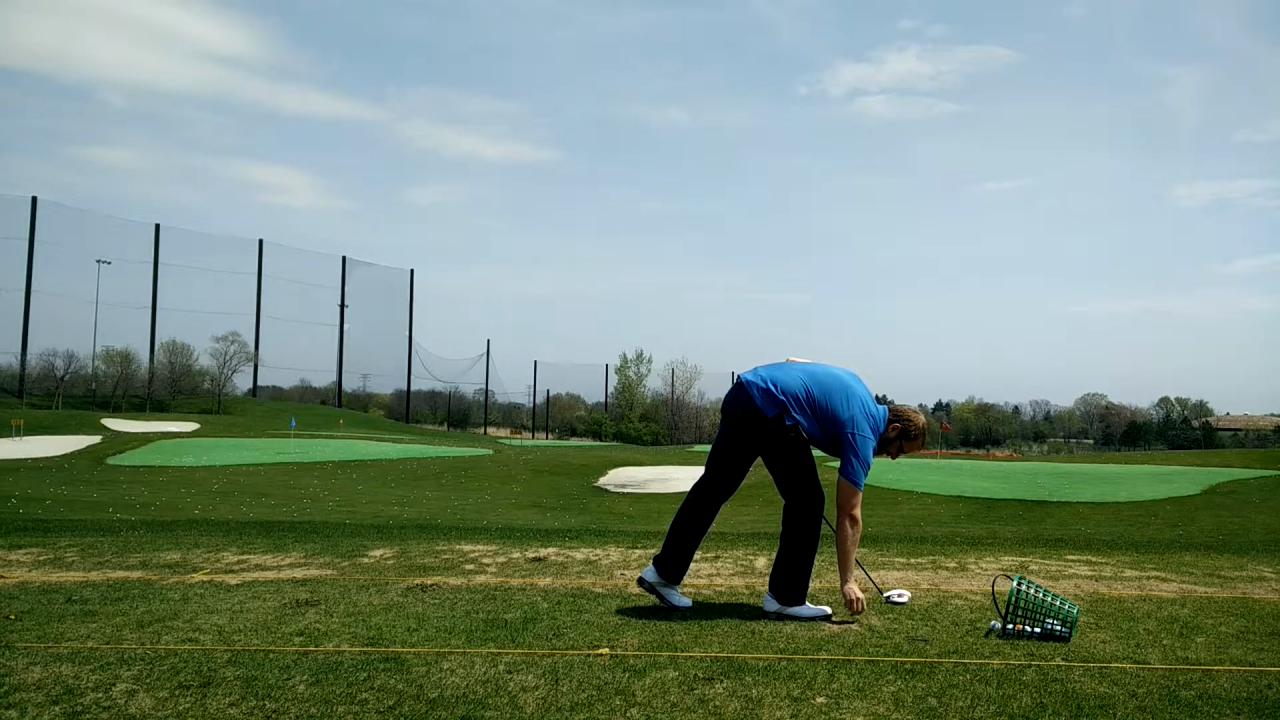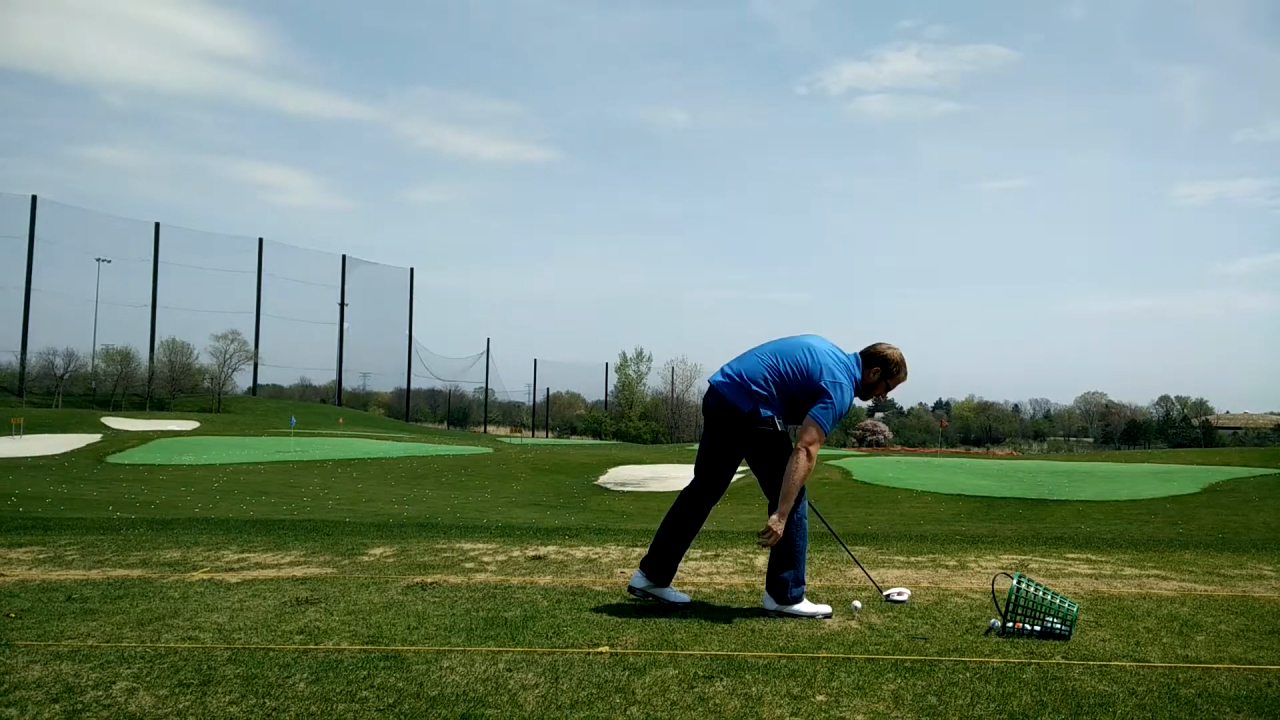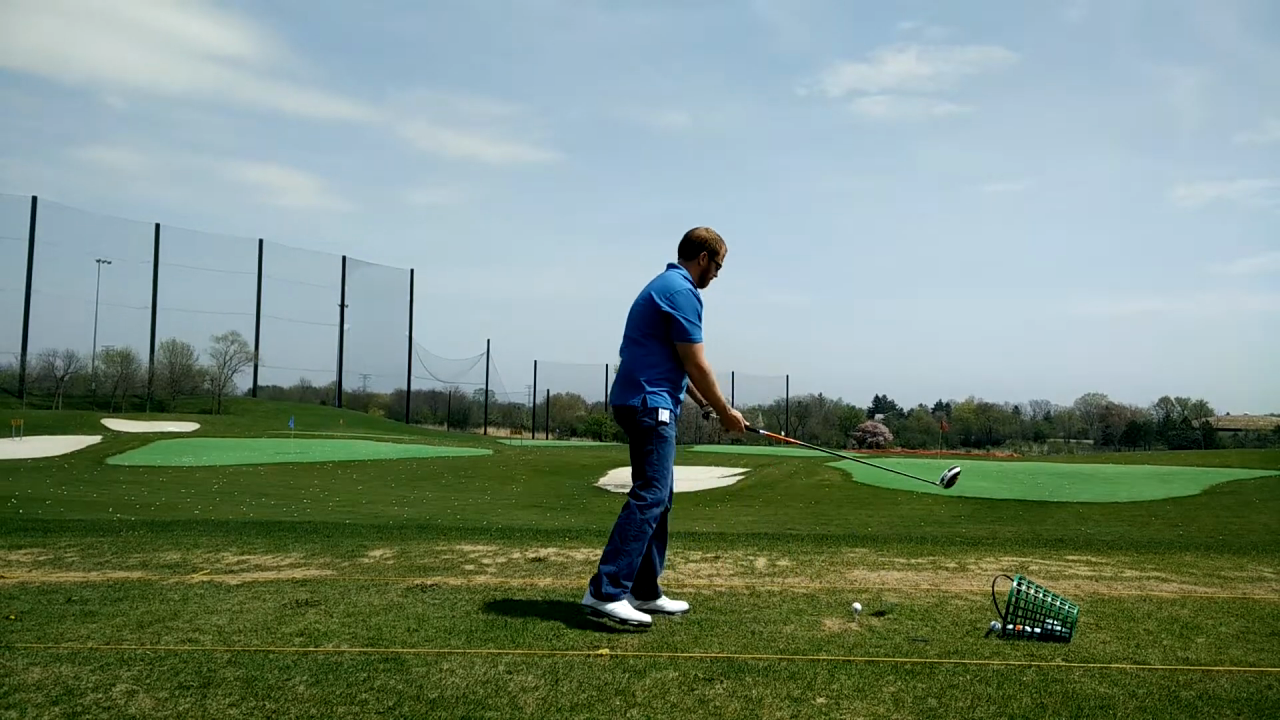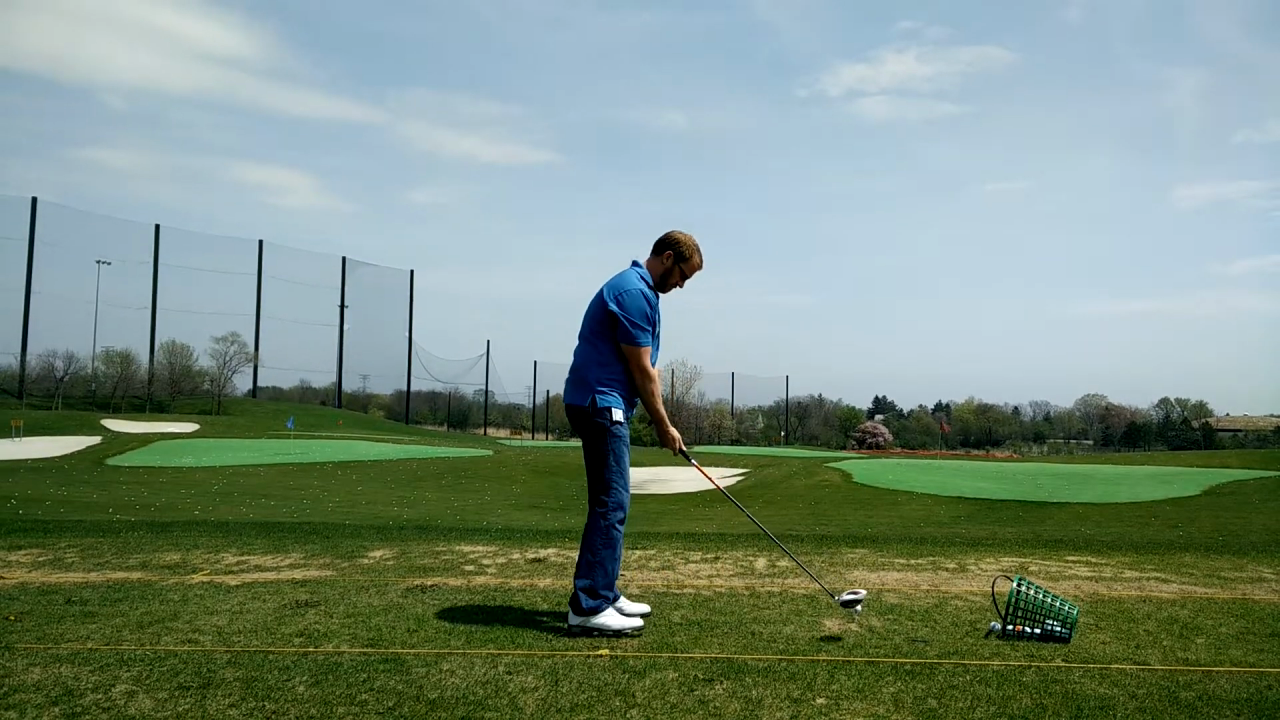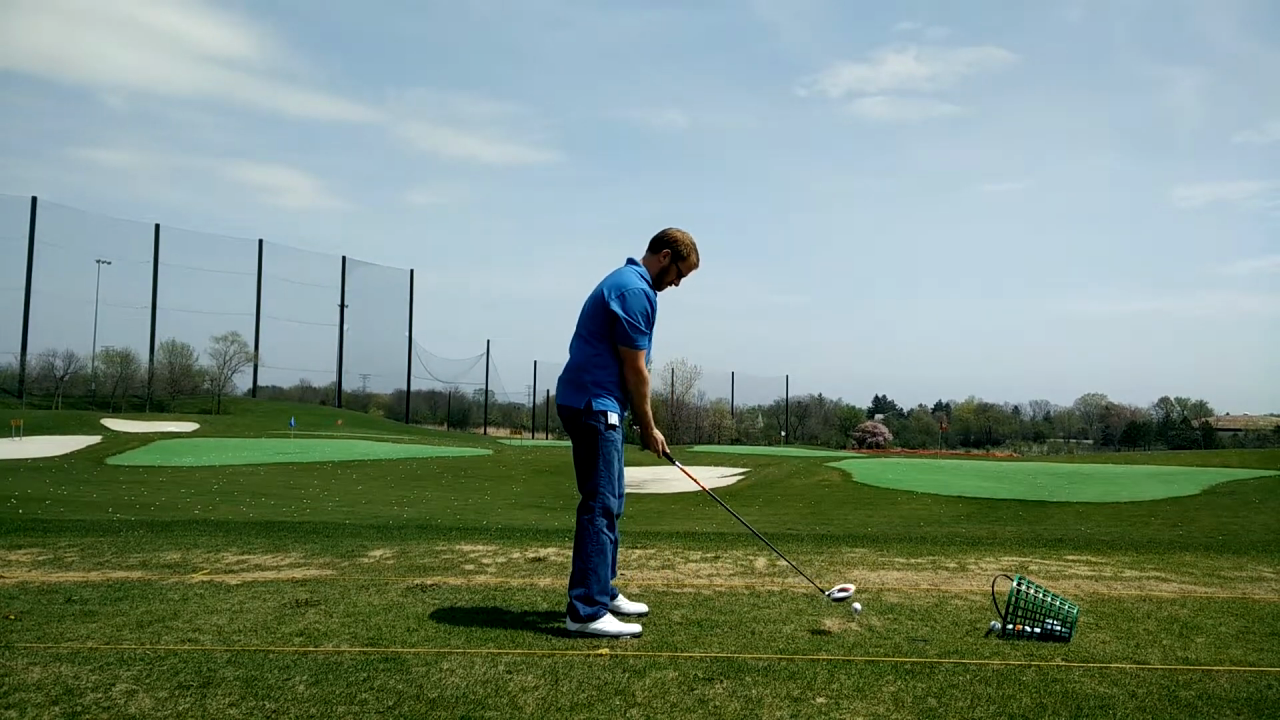
dt=1s
person 1, frame 1
left shoulder: (859, 394)
right shoulder: (862, 432)
left elbow: (793, 361)
right elbow: (849, 514)
right wrist: (848, 581)
left hip: (743, 395)
right hip: (771, 412)
left knee: (712, 488)
right knee: (807, 502)
left ankle: (663, 572)
right ankle: (786, 597)
person 1, frame 2
left shoulder: (827, 349)
right shoulder: (840, 385)
left elbow: (774, 369)
right elbow: (806, 452)
right wrist: (781, 514)
left hip: (720, 393)
right hip: (749, 408)
left knee: (704, 489)
right knee: (792, 499)
left ankle: (651, 575)
right ankle: (786, 596)
person 1, frame 3
left shoulder: (666, 286)
right shoulder: (681, 291)
right elbow: (696, 365)
left wrist: (709, 405)
right wrist: (724, 410)
left hip: (646, 403)
right hip: (649, 405)
left knee: (657, 499)
right knee: (648, 497)
left ankle: (643, 590)
right ankle: (606, 590)
person 1, frame 4
left shoulder: (634, 287)
right shoulder: (635, 291)
left elbow: (645, 366)
right elbow: (640, 369)
left wrist: (661, 421)
right wrist: (664, 425)
left hip: (604, 404)
right hip: (600, 404)
left knee: (614, 501)
right knee: (610, 502)
left ankle: (604, 592)
right ankle: (588, 605)
person 1, frame 5
left shoulder: (624, 280)
right shoulder: (636, 290)
right elbow: (635, 371)
left wrist: (642, 422)
right wrist: (649, 427)
left hip: (590, 402)
right hip: (593, 405)
left knee: (610, 500)
right knee: (599, 504)
left ankle: (602, 591)
right ankle: (586, 611)
